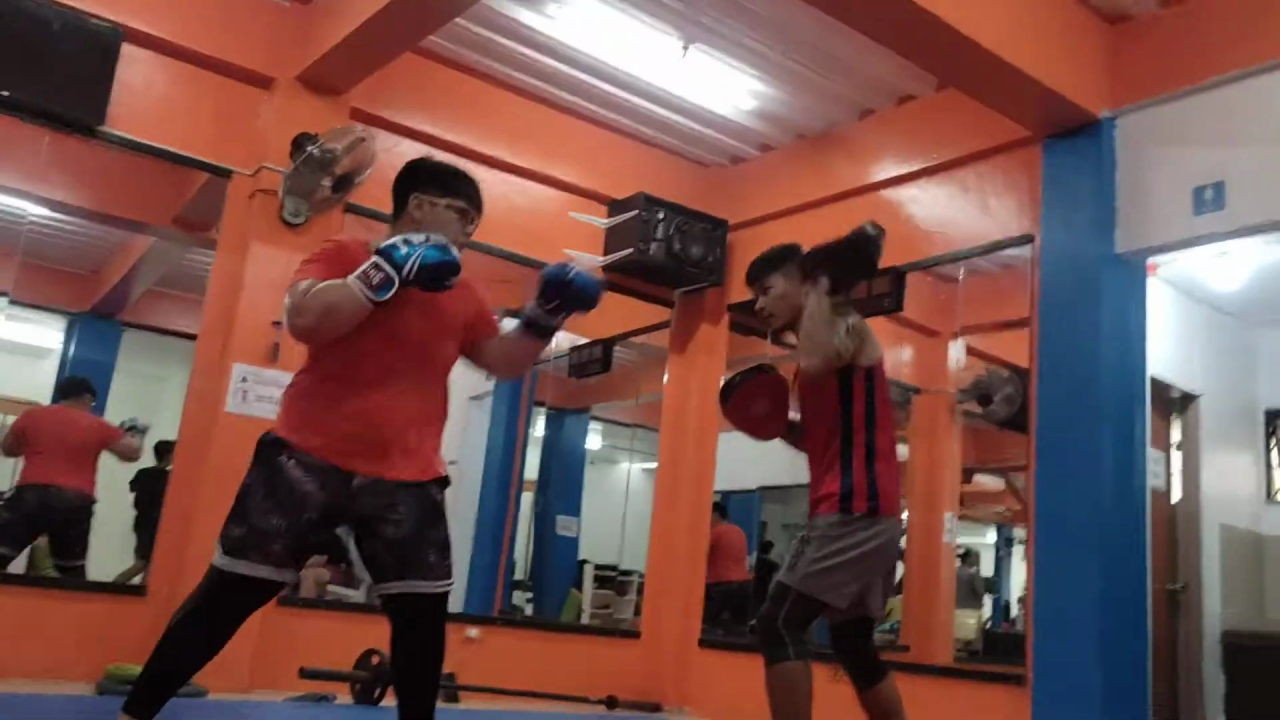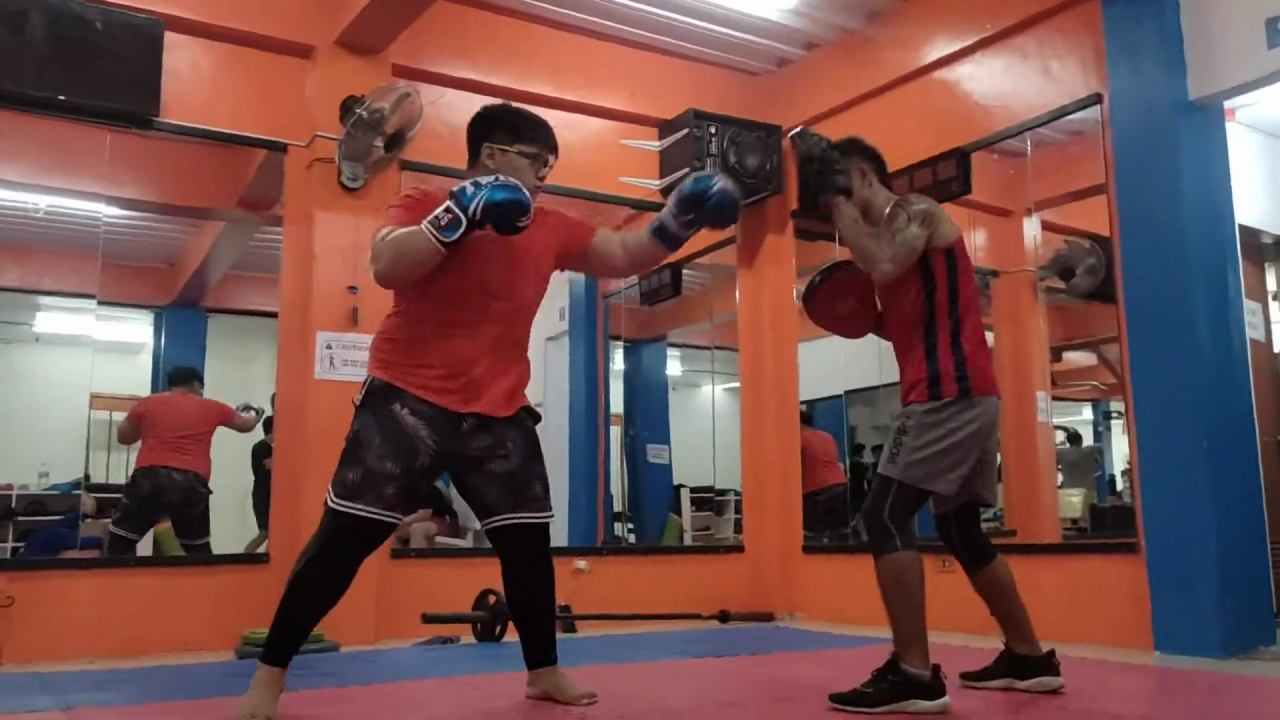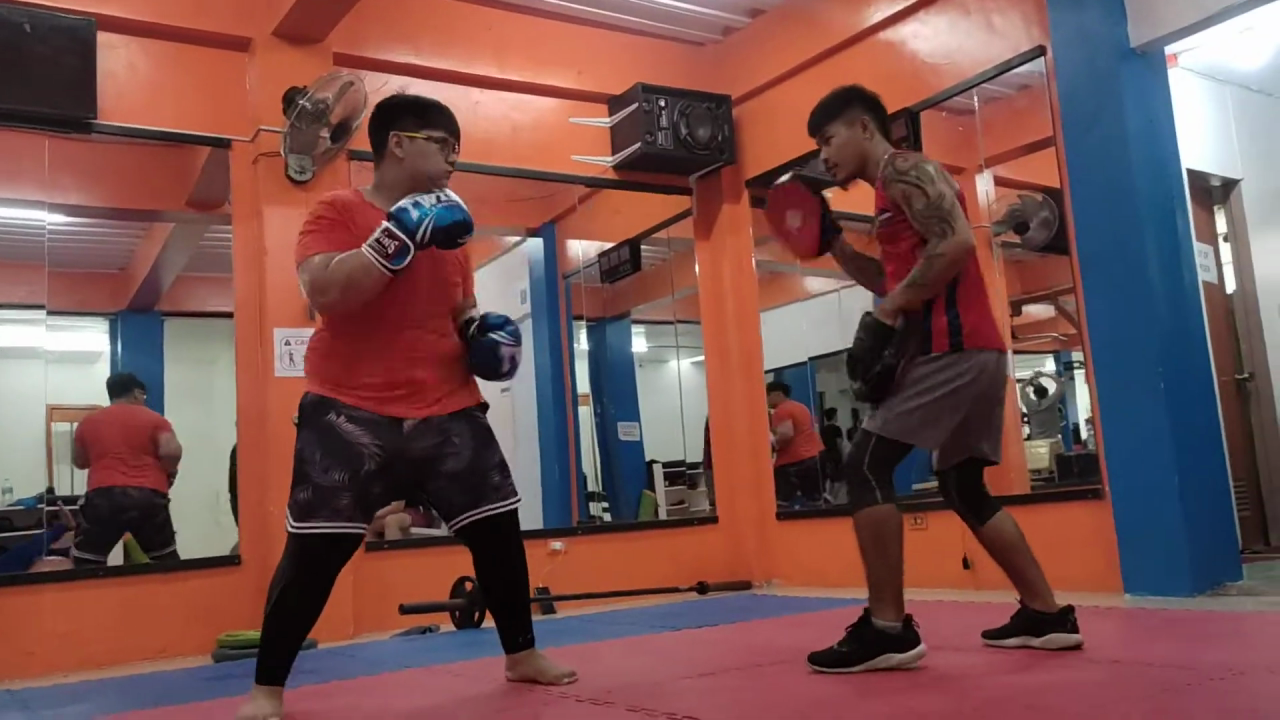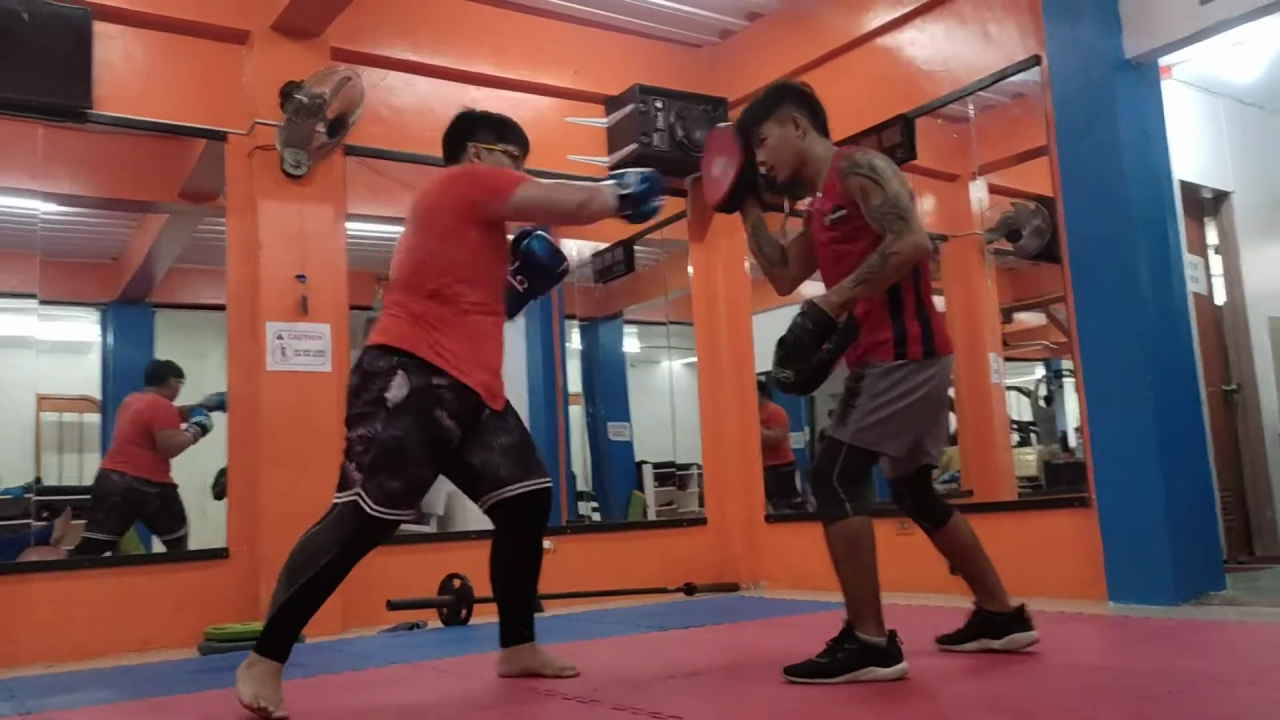
dt=0.7s
person 1, frame 1
left shoulder: (457, 290)
right shoulder: (349, 257)
left elbow: (507, 360)
right elbow: (305, 320)
left wrist: (545, 316)
right wrist: (390, 272)
left hip: (404, 480)
right hip: (311, 456)
left knee: (424, 613)
right knee: (234, 595)
person 1, frame 2
left shoulder: (548, 230)
right shoulder: (424, 202)
left elbow: (623, 257)
right elbow: (387, 267)
left wrist: (682, 218)
right wrist: (460, 212)
left hip: (498, 414)
right hip: (408, 400)
left knee: (528, 541)
right knee: (348, 533)
person 1, frame 3
left shoulder: (450, 218)
right shoulder: (338, 212)
right elbow: (326, 292)
left wrist: (482, 335)
right wrist: (400, 234)
left hip: (447, 411)
right hip: (349, 411)
left knee: (498, 528)
right knee: (318, 547)
left ankle: (523, 657)
person 1, frame 4
left shoulder: (477, 225)
right shoulder: (461, 183)
right elbow: (563, 202)
left wrist: (524, 283)
right wrist: (624, 191)
left hip: (467, 390)
right hip: (410, 378)
left knee: (527, 501)
right knee: (362, 518)
left ankle: (518, 648)
right ankle: (264, 659)
person 2, frame 1
left shoulder: (845, 328)
right shoulder: (828, 342)
left elbow: (812, 362)
left wrist: (819, 292)
left hip: (854, 512)
right hip: (872, 514)
left knee: (780, 624)
right knee: (851, 644)
person 2, frame 2
left shoulder: (918, 211)
right shoulder: (897, 234)
left elbow: (882, 267)
left wrist: (834, 203)
left hip: (950, 393)
right hip: (964, 397)
left knee: (884, 514)
right knee: (958, 529)
left ankle: (916, 675)
right ankle: (1030, 657)
person 2, frame 3
left shoulder: (908, 170)
right shoulder: (894, 191)
left elbow: (956, 244)
right elbow: (890, 276)
left wrist: (887, 313)
right wrist: (831, 242)
left hip: (945, 348)
right hip: (980, 350)
left knee: (867, 466)
right knee: (962, 486)
left ankle: (887, 626)
right ankle: (1047, 614)
person 2, frame 4
left shoulder: (860, 168)
right shoulder: (819, 203)
left elbow: (913, 243)
right elbow: (784, 276)
left wrist: (834, 302)
right wrist: (749, 204)
left hip: (903, 352)
right hip: (893, 357)
left knee: (833, 476)
right knee: (912, 489)
left ankle: (870, 641)
right ankle: (1000, 613)
person 3, frame 1
left shoulder: (32, 416)
right shoulder: (98, 426)
right elbow: (131, 453)
right wrist: (135, 432)
left hip: (32, 495)
right hip: (75, 503)
right knee: (72, 572)
person 3, frame 2
left shoulder: (147, 403)
right shoulder: (210, 408)
left elbow: (124, 437)
right elbow: (246, 424)
right wrist: (253, 415)
left hip: (149, 478)
right hip: (190, 484)
left knee: (119, 545)
right knee: (199, 551)
person 3, frame 3
left shoulder: (89, 421)
right shoulder: (152, 418)
left elbow: (80, 462)
right elbow: (172, 452)
right wrist: (169, 473)
left hip: (102, 497)
right hip: (148, 497)
left knee: (85, 566)
right knee: (168, 560)
person 3, frame 4
left shoulder: (131, 400)
right shoulder: (161, 408)
right elbow: (171, 448)
right wrist: (196, 429)
left hip: (111, 480)
right hip: (147, 486)
left knee: (89, 549)
right knee: (178, 544)
